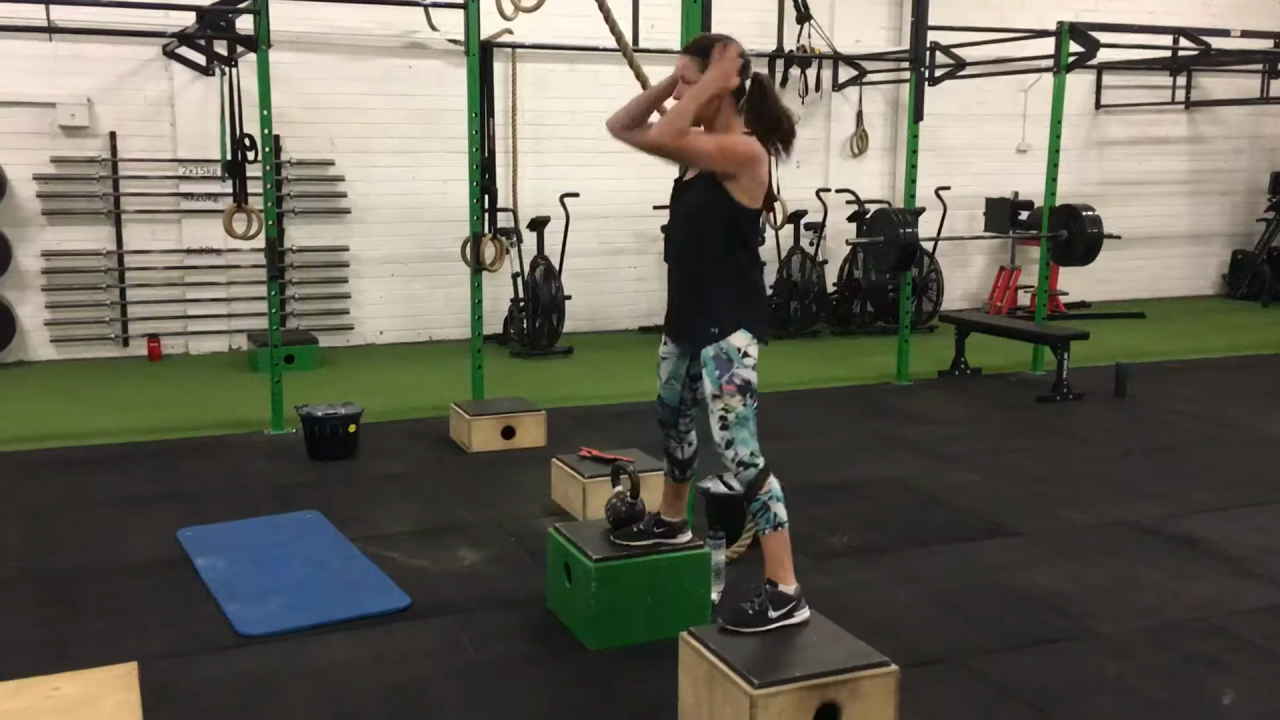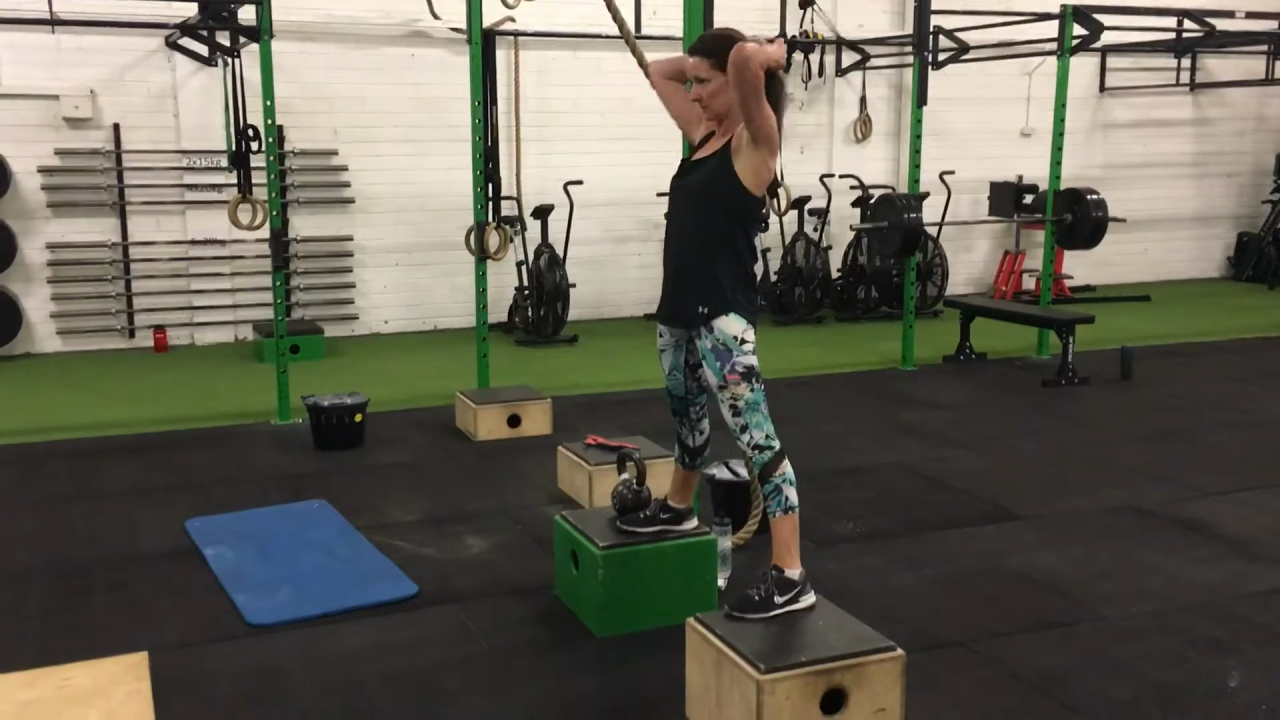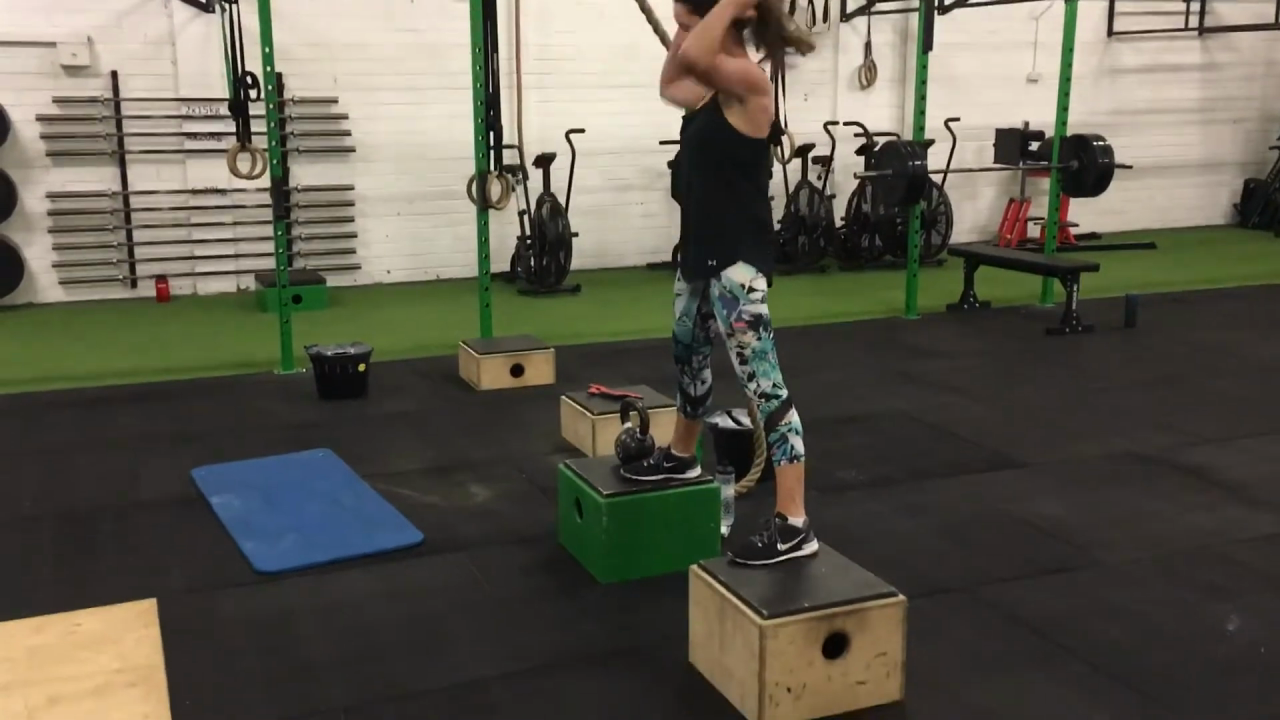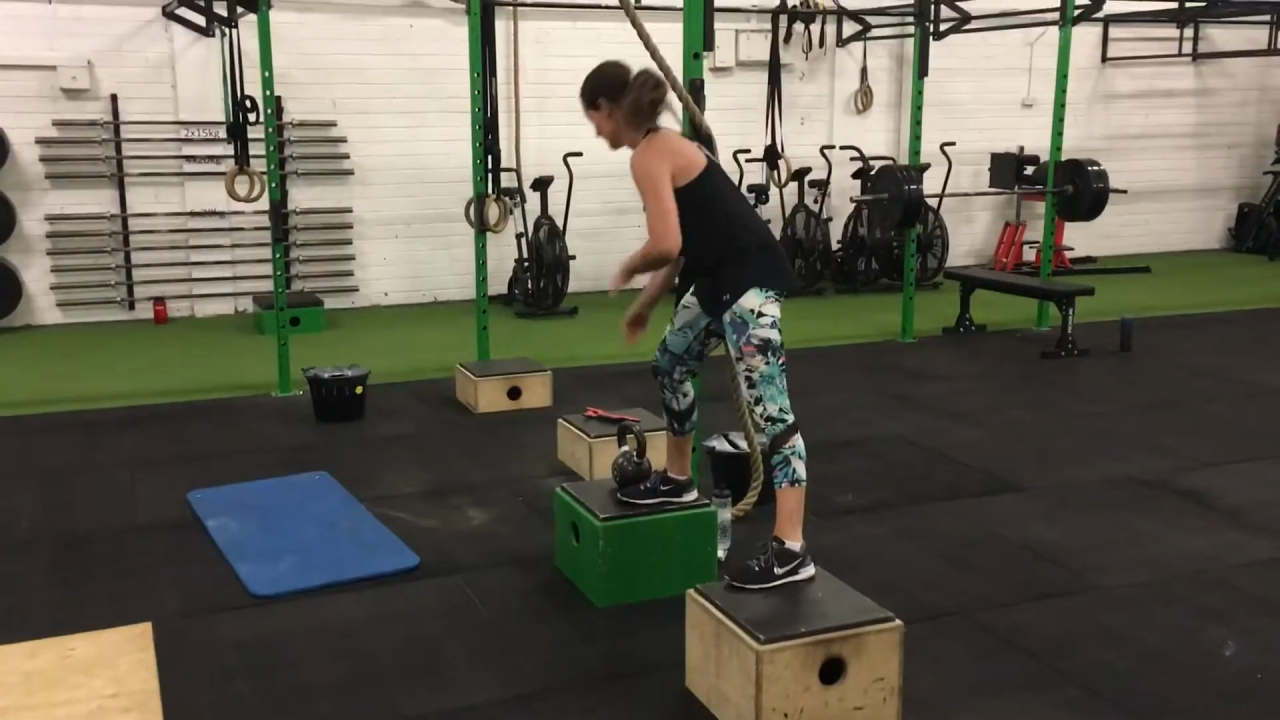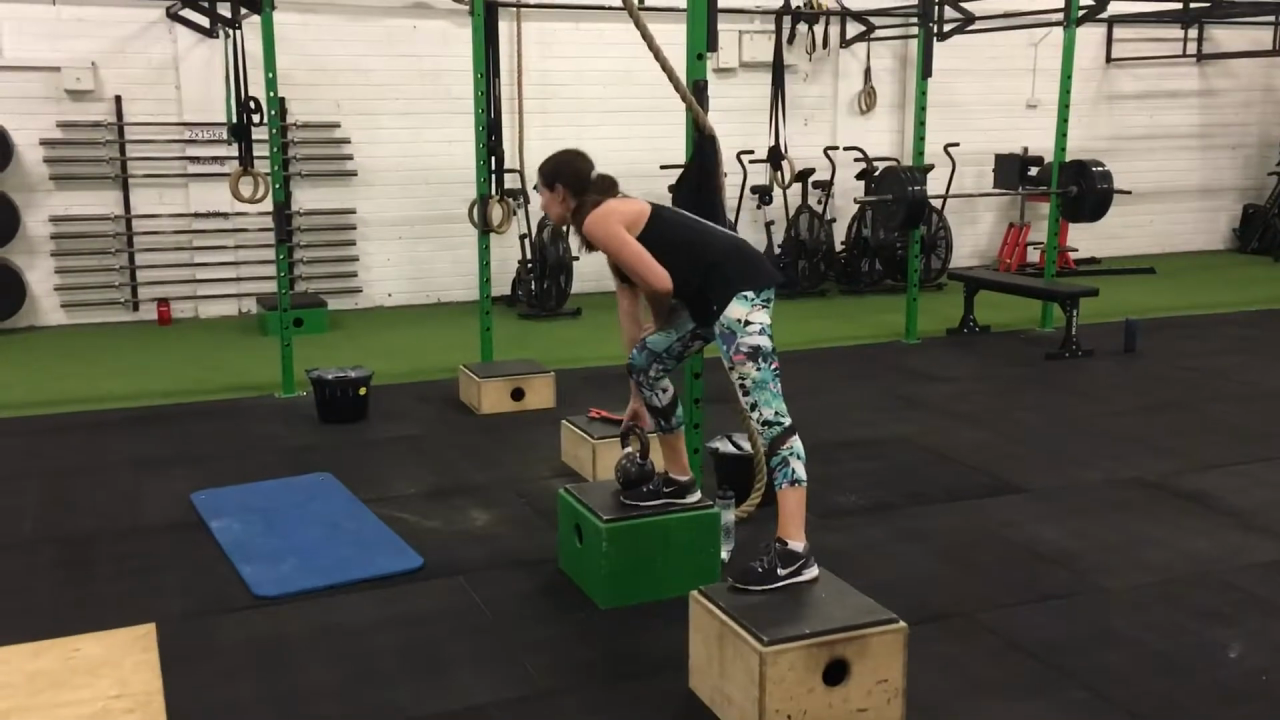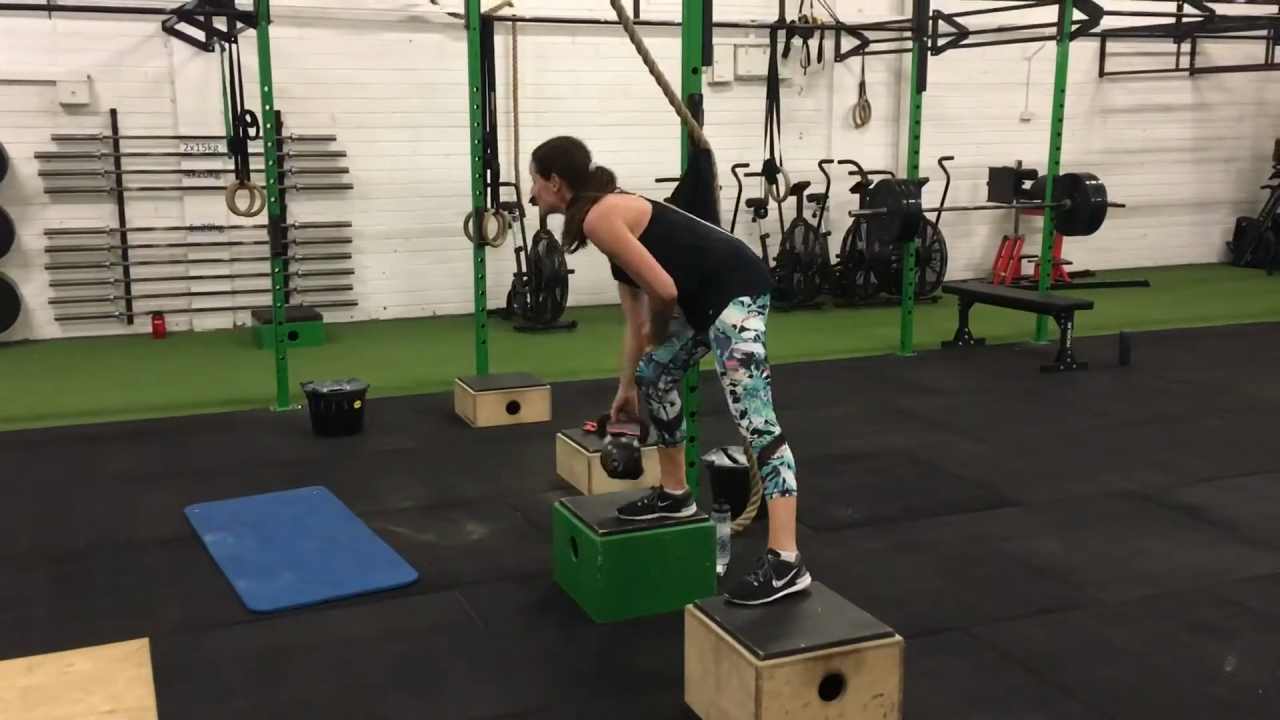
dt=0.4s
person 1, frame 1
left shoulder: (743, 150)
right shoulder: (702, 144)
left elbow: (662, 138)
right elbow: (620, 128)
left wrist: (705, 85)
right wrist: (668, 84)
left hip: (728, 325)
right hip: (687, 317)
left knee: (738, 451)
right knee: (672, 419)
left ankle: (785, 592)
right ankle: (671, 520)
person 1, frame 2
left shoulder: (757, 138)
right shoulder: (705, 132)
left elbow: (743, 60)
right elbow: (659, 73)
left wrist: (768, 54)
right wrist: (697, 64)
left hip: (721, 311)
right hip: (680, 305)
left knee: (757, 437)
right knee: (686, 412)
left ankle: (790, 577)
right ankle: (678, 507)
person 1, frame 3
left shoulder: (747, 81)
right shoulder: (712, 86)
left elbow: (696, 54)
right elbow: (671, 84)
left hip: (737, 257)
right hip: (701, 252)
left knee: (763, 383)
right knee: (688, 356)
left ankle: (794, 524)
right ankle: (681, 456)
person 1, frame 4
left shoulder: (648, 154)
right shoulder: (660, 146)
left elbow: (666, 245)
right elbow: (684, 241)
left wrist: (628, 271)
right wrist: (647, 300)
left hip: (750, 279)
right hip: (717, 279)
left knee: (768, 409)
right knee: (670, 363)
left ankle: (791, 550)
right ankle: (678, 478)
person 1, frame 5
left shoulder: (598, 221)
right shoulder: (613, 219)
left elbow: (659, 284)
right elbow: (632, 311)
left wrist: (662, 323)
right wrist: (638, 397)
left hip: (739, 286)
right hip: (707, 293)
left knee: (765, 409)
right knee: (646, 362)
left ankle: (793, 551)
right ankle: (678, 478)
person 1, frame 6
left shoulder: (600, 218)
right shoulder: (607, 214)
left elbow: (662, 290)
right elbow: (637, 313)
left wrist: (657, 333)
right wrist: (627, 387)
left hip: (736, 290)
right hip: (704, 294)
left knee: (755, 418)
right knee: (654, 373)
left ankle: (785, 561)
right ankle: (674, 492)
